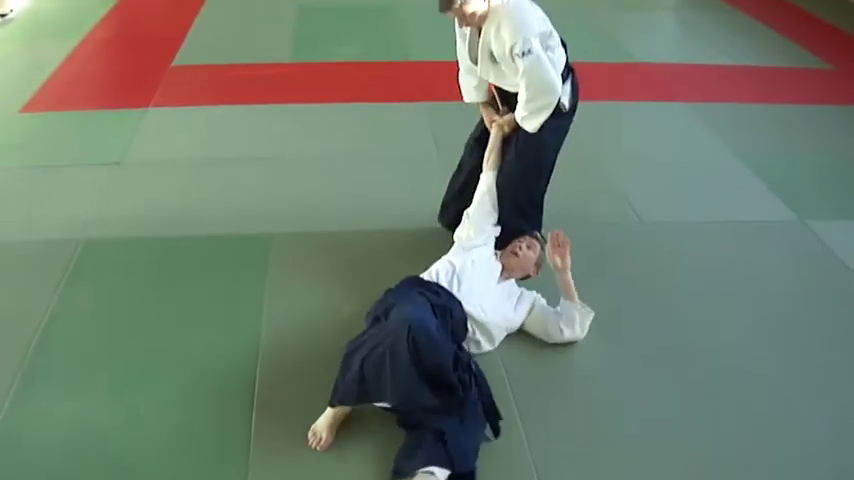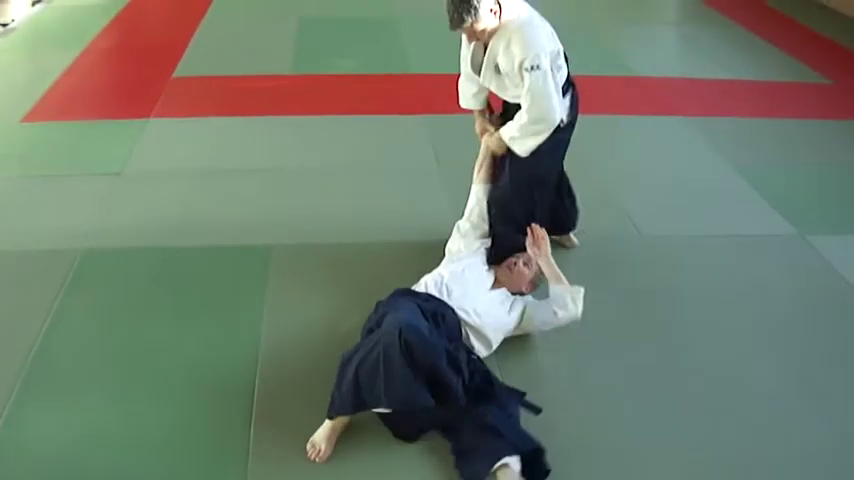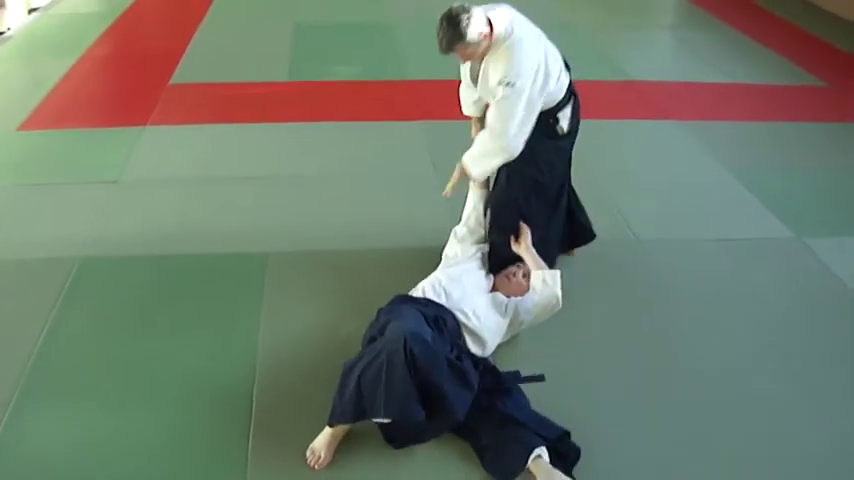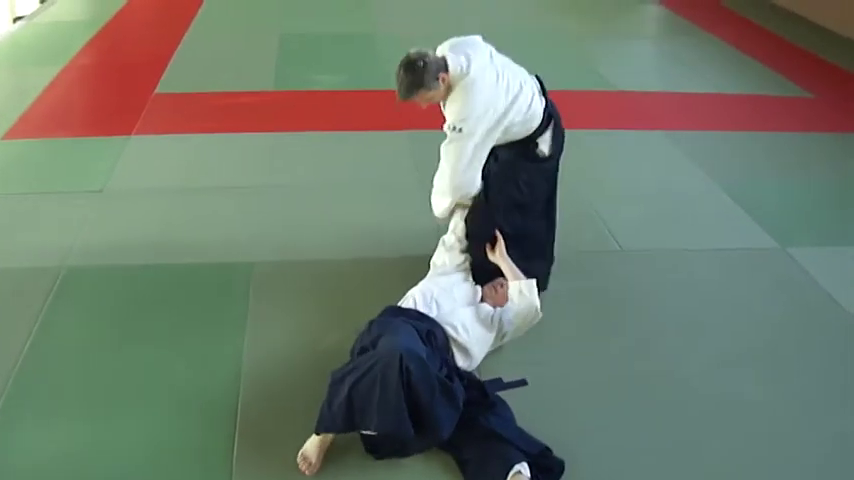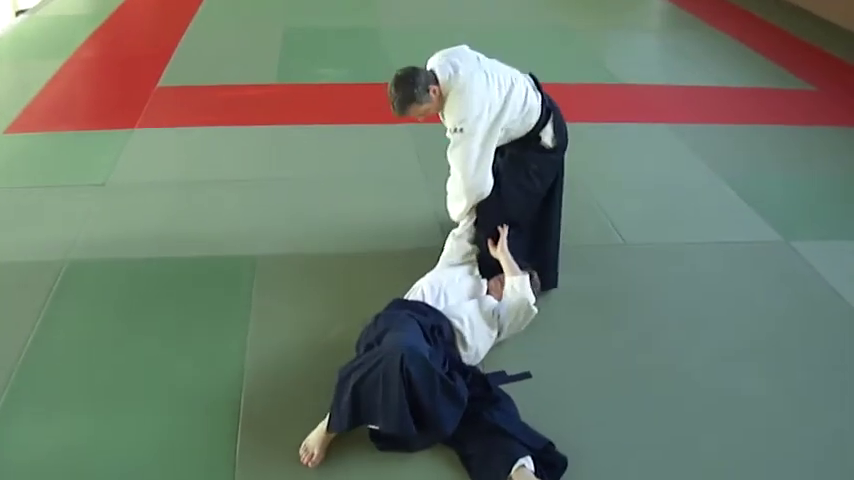
dt=0.2s
person 1, frame 1
left shoulder: (522, 301)
right shoulder: (479, 245)
left elbow: (571, 328)
right elbow: (488, 192)
left wrist: (563, 271)
right wrist: (496, 134)
left hip: (446, 340)
right hip: (420, 300)
left knee: (460, 404)
right knee: (413, 328)
right ankle: (338, 409)
person 1, frame 2
left shoulder: (517, 309)
right shoulder: (471, 259)
left elbow: (568, 308)
right elbow: (476, 213)
left wrist: (544, 257)
right wrist: (487, 151)
left hip: (448, 351)
right hip: (414, 311)
left knee: (486, 402)
right knee: (405, 332)
right ankle: (337, 420)
person 1, frame 3
left shoulder: (512, 311)
right shoulder: (469, 262)
left elbow: (551, 294)
right elbow: (472, 223)
left wrist: (527, 250)
left hip: (450, 352)
right hip: (415, 315)
left knee: (496, 402)
right knee: (409, 340)
right ankle: (337, 427)
person 1, frame 4
left shoulder: (498, 322)
right shoulder: (452, 271)
left elbow: (530, 305)
left wrist: (503, 258)
left hip: (437, 362)
right hip: (401, 328)
left knee: (481, 414)
right knee: (403, 355)
right ankle: (324, 434)
person 1, frame 5
left shoulder: (501, 316)
right shoulder: (462, 266)
left elbow: (524, 299)
left wrist: (504, 254)
left hip: (444, 355)
left knee: (485, 408)
right knee: (406, 353)
right ankle: (329, 426)
person 2, frame 1
left shoulder: (517, 22)
left elbow: (543, 89)
left wrist: (516, 118)
right wrist: (485, 107)
left hip: (550, 97)
right hip: (512, 90)
left knee: (519, 175)
right knee: (481, 151)
person 2, frame 2
left shoulder: (528, 38)
left elbow: (539, 115)
right elbow: (472, 67)
left wrist: (504, 137)
right wrist: (479, 113)
left hip: (549, 109)
right hip: (519, 99)
left knee: (518, 189)
right knee: (542, 171)
left ankle: (512, 260)
right ankle: (557, 227)
person 2, frame 3
left shoulder: (515, 61)
left elbow: (504, 136)
right elbow: (472, 78)
left wrist: (466, 166)
right wrist: (476, 120)
left hip: (550, 119)
right hip: (523, 107)
left knee: (515, 198)
right knee: (549, 181)
left ankle: (510, 268)
right ankle: (567, 237)
person 2, frame 4
left shoulder: (470, 105)
right shoulder: (447, 53)
left elbow: (459, 174)
left wrist: (441, 205)
left hip: (535, 142)
right hip: (521, 123)
left knee: (493, 217)
person 2, frame 5
left shoulder: (465, 111)
right shoulder: (436, 65)
left elbow: (471, 179)
left wrist: (458, 211)
left hip: (539, 137)
right hip: (524, 114)
left knee: (499, 210)
